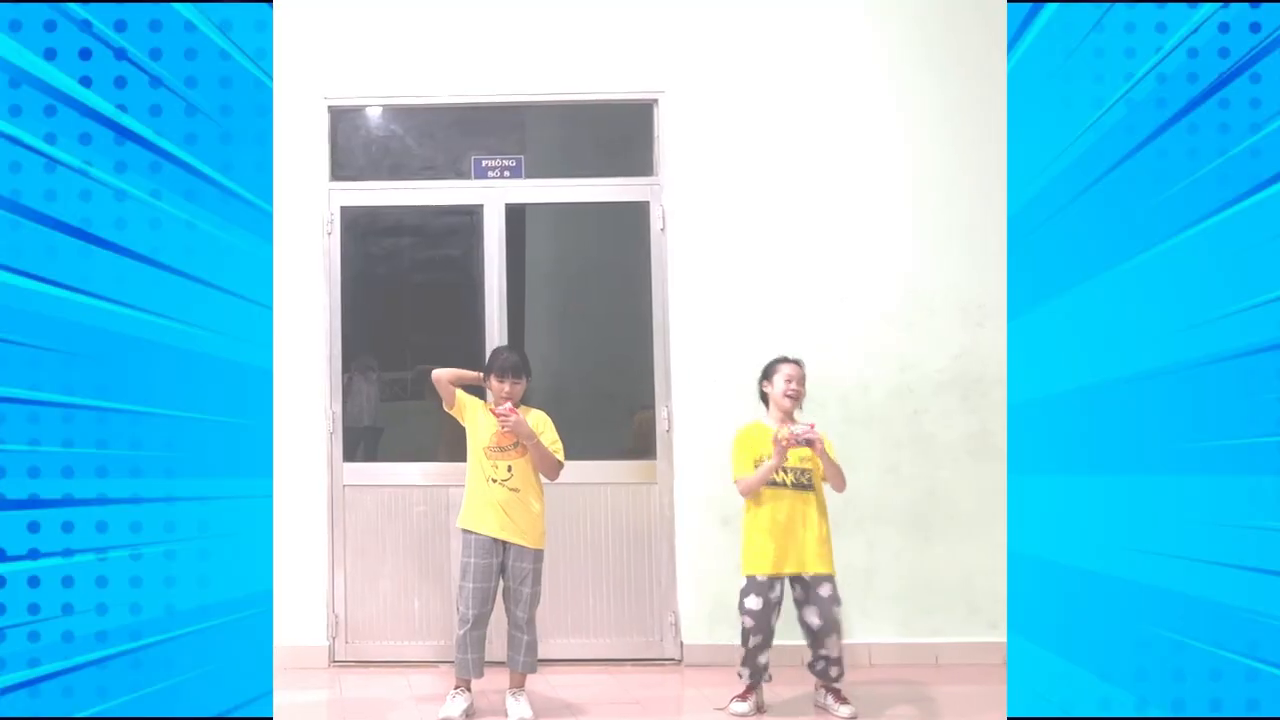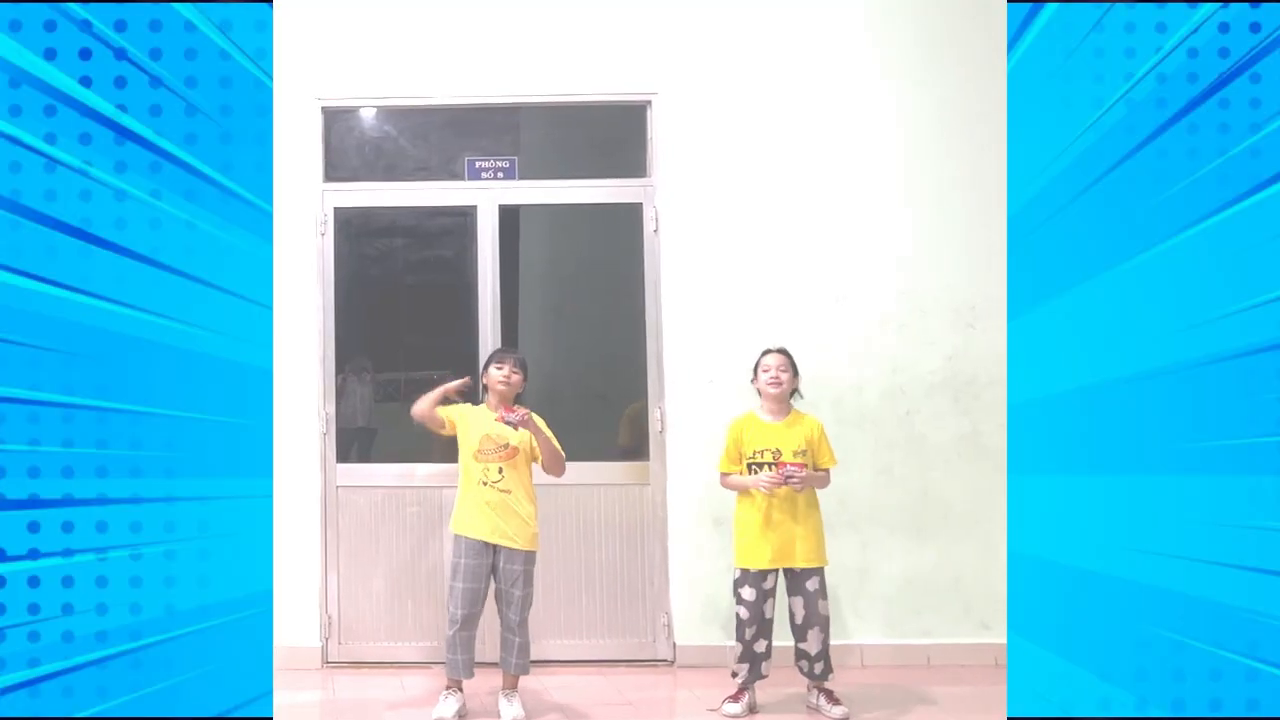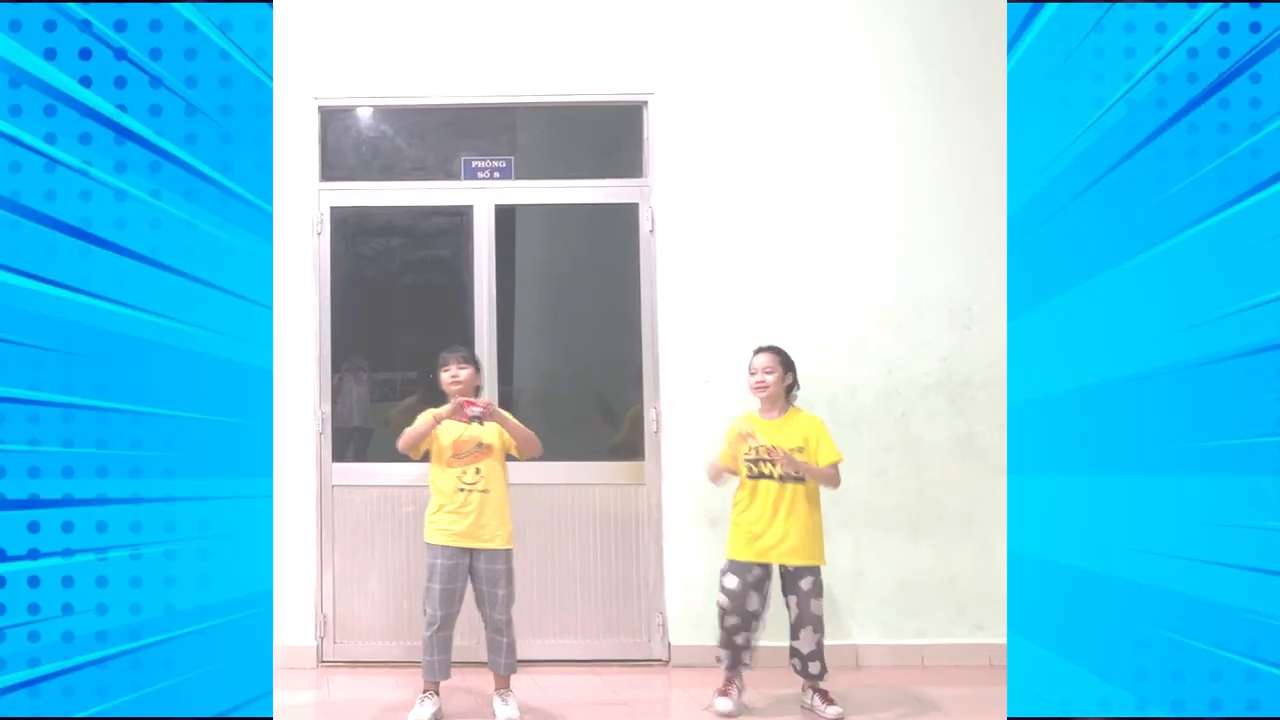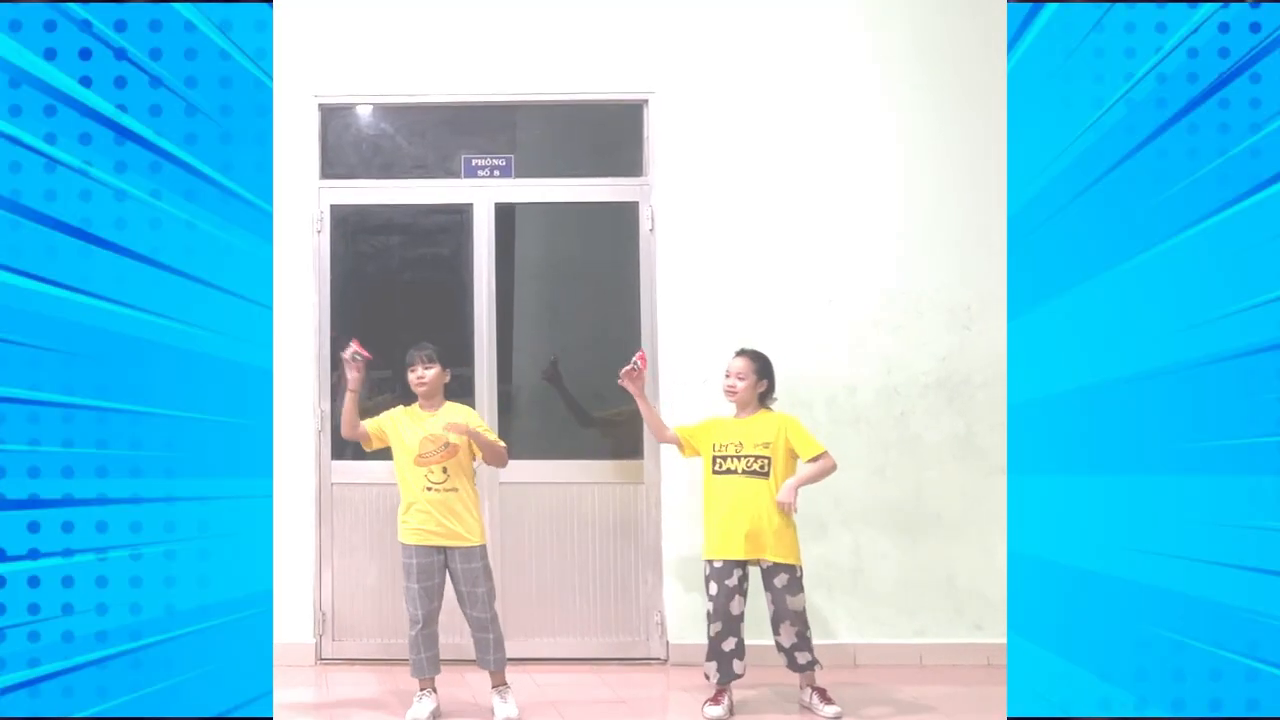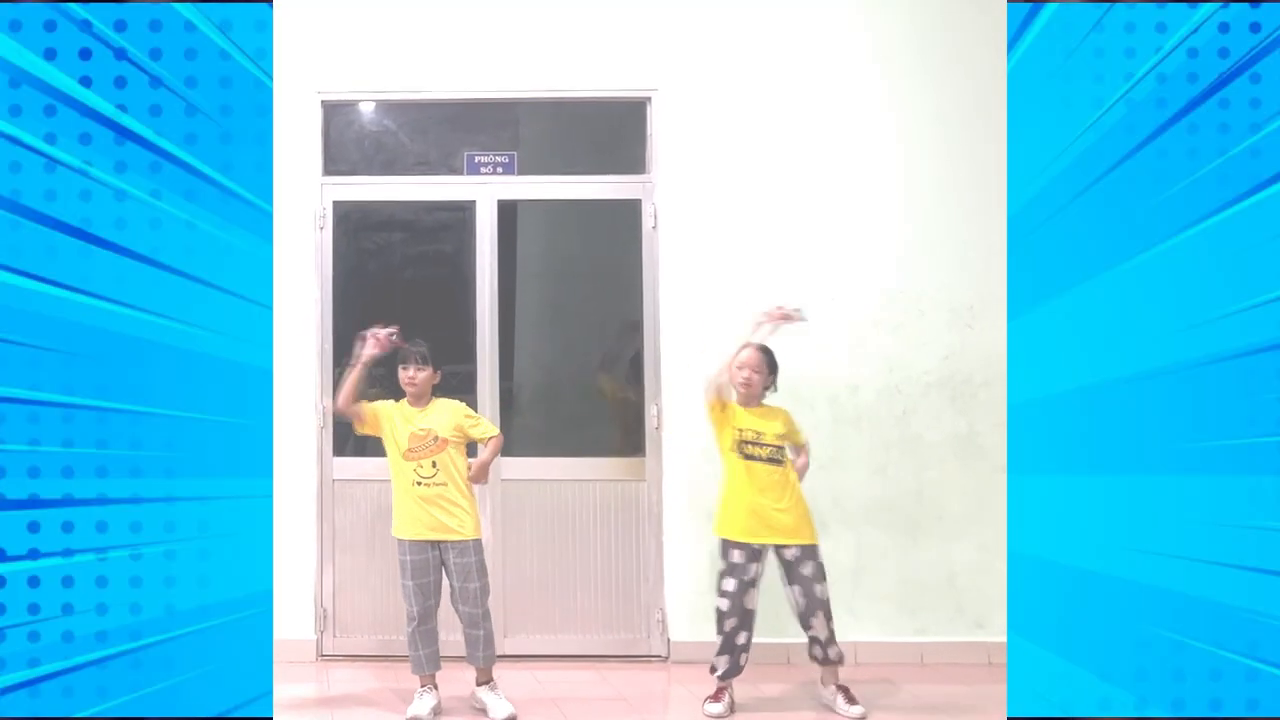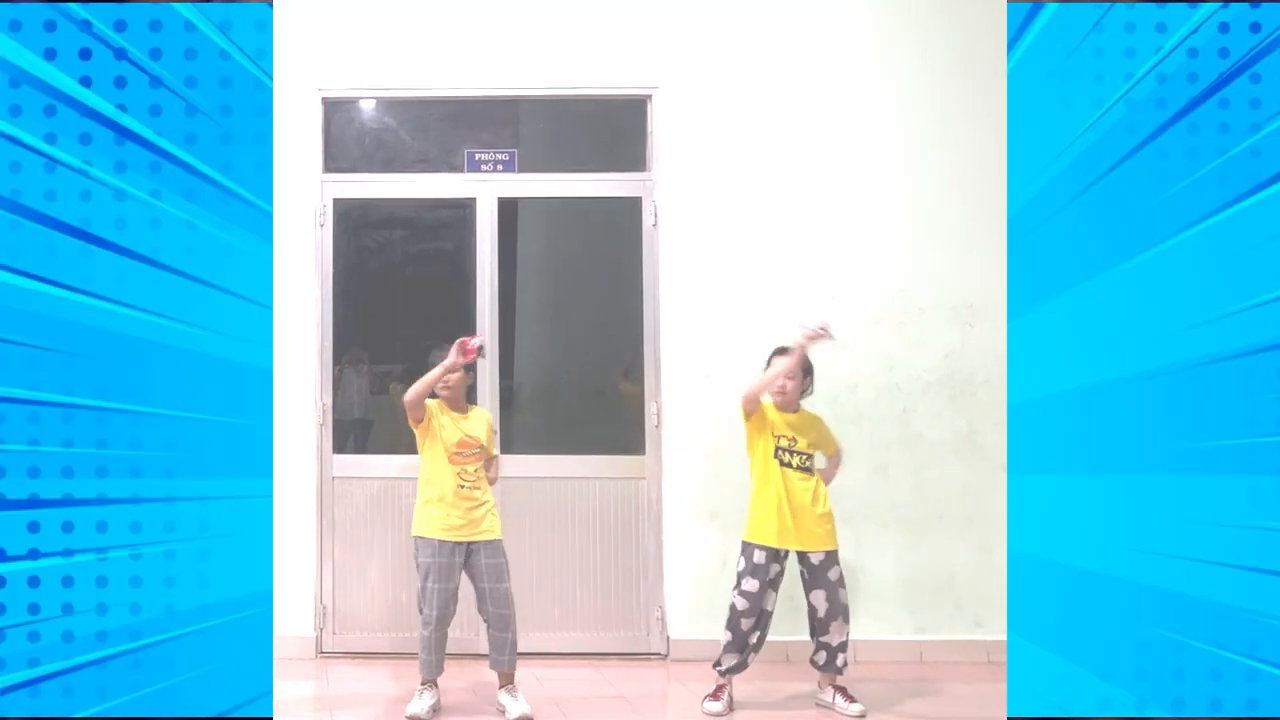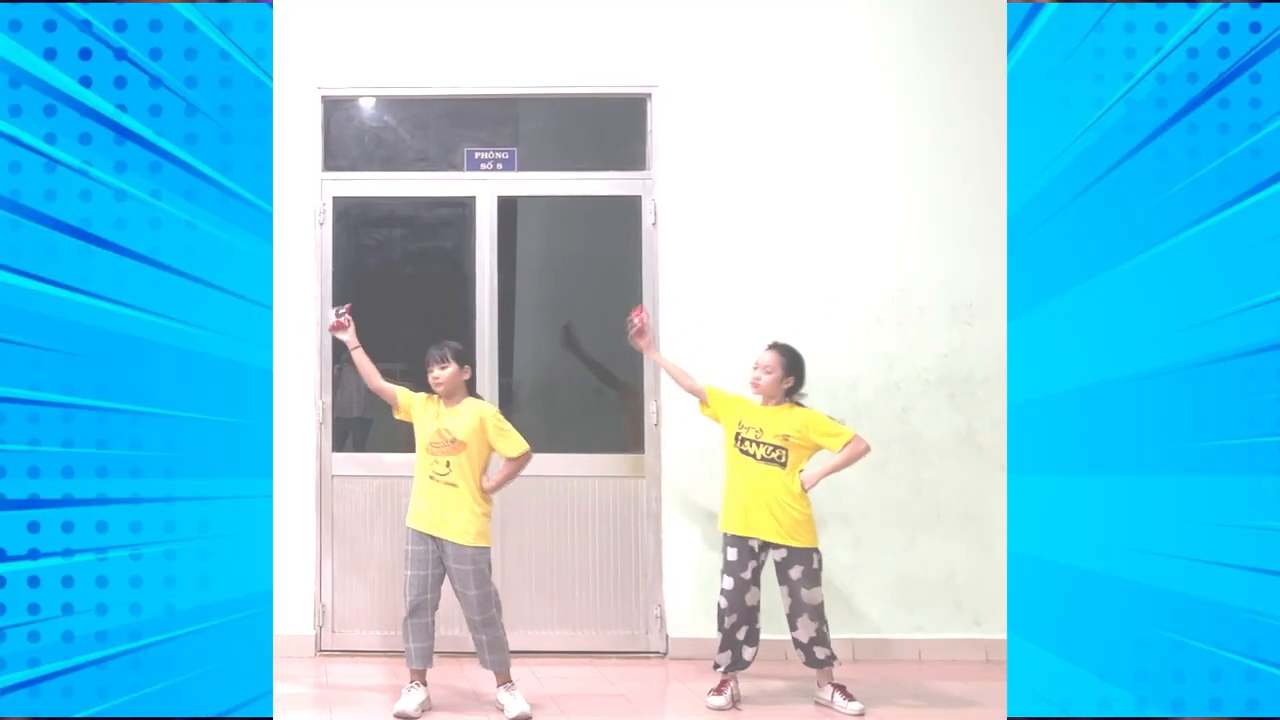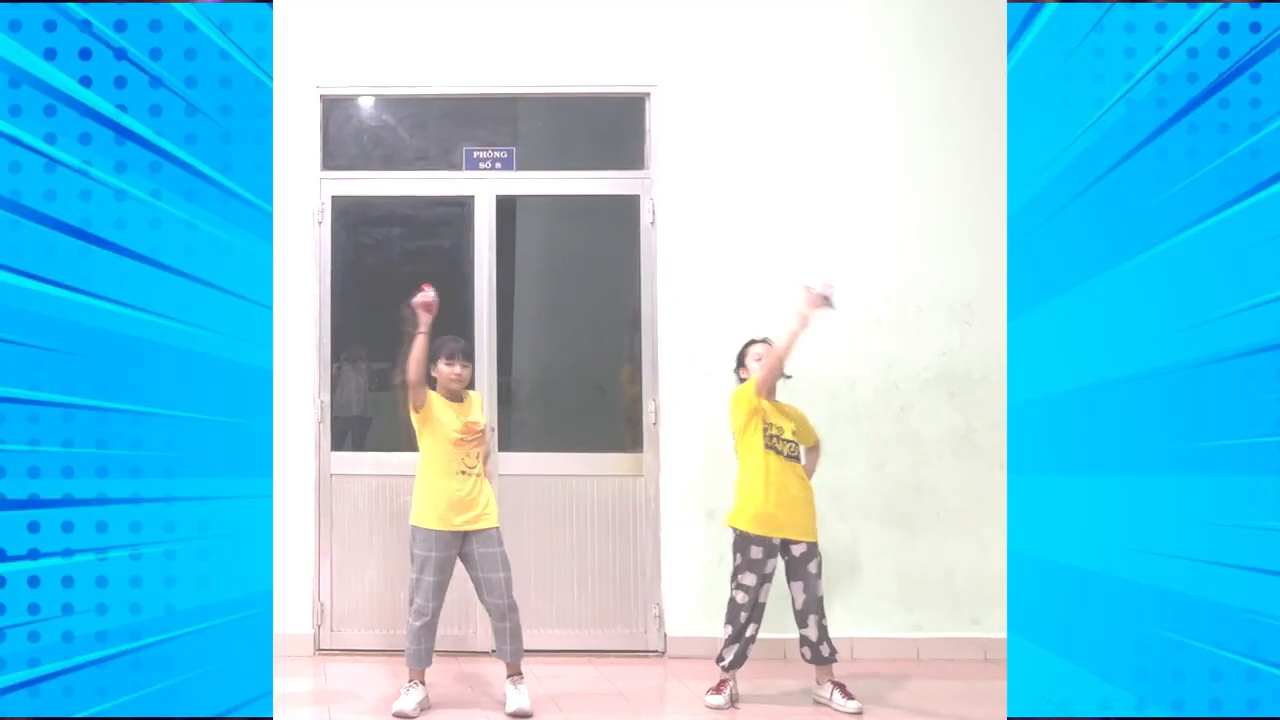
dt=0.5s
person 1, frame 1
left shoulder: (812, 436)
right shoulder: (749, 435)
left elbow: (839, 485)
right elbow: (744, 488)
left wrist: (821, 453)
right wrist: (776, 457)
left hip: (811, 550)
right hip: (764, 550)
left knee: (826, 620)
right knee: (755, 621)
left ankle: (826, 687)
right ankle: (753, 688)
person 1, frame 2
left shoulder: (810, 426)
right shoulder: (741, 426)
left elbow: (825, 478)
right elbow: (725, 478)
left wrist: (808, 479)
right wrist: (754, 481)
left hip: (802, 541)
right hip: (757, 541)
left knee: (812, 615)
right knee: (751, 616)
left ankle: (817, 687)
right ankle: (745, 687)
person 1, frame 3
left shoulder: (809, 425)
right shoulder: (742, 426)
left elbow: (833, 479)
right elbow: (716, 476)
left wrist: (798, 464)
right wrist: (731, 452)
left hip: (799, 539)
right hip: (750, 539)
left knee: (807, 615)
right knee: (734, 607)
left ankle: (811, 688)
right ankle: (732, 679)
person 1, frame 4
left shoulder: (783, 425)
right shoulder: (712, 429)
left elbow: (827, 463)
right elbow: (663, 434)
left wrist: (793, 483)
right wrist: (639, 394)
left hip: (774, 539)
right hip: (725, 542)
left knee: (789, 613)
right knee: (722, 615)
left ankle: (809, 686)
right ankle: (722, 688)
person 1, frame 5
left shoulder: (782, 416)
right shoulder: (722, 411)
left elbow: (801, 449)
right elbow: (716, 384)
left wrist: (800, 466)
right wrist: (757, 334)
left hip: (792, 524)
right hip: (742, 527)
left knee: (813, 601)
right knee: (733, 606)
left ankle: (831, 683)
right ankle: (723, 686)
person 1, frame 6
left shoulder: (815, 423)
right shoulder: (756, 414)
left elbow: (834, 454)
right elbow: (752, 393)
left wrist: (826, 477)
right wrist: (797, 349)
left hip: (816, 532)
right hip: (767, 530)
left knee: (831, 607)
right knee: (747, 606)
left ankle: (828, 686)
right ankle: (723, 684)
person 1, frame 7
left shoulder: (805, 419)
right shoulder: (733, 407)
left elbow: (859, 445)
right elbow: (690, 385)
left wrist: (817, 473)
right wrist: (650, 349)
left hip: (791, 528)
right hip: (742, 526)
left knee: (806, 604)
right knee: (734, 602)
left ankle: (826, 685)
right ankle: (728, 680)
person 1, frame 8
left shoulder: (792, 414)
right shoulder: (743, 400)
left elbow: (813, 445)
right elbow: (763, 374)
left wrist: (807, 471)
right wrist: (803, 319)
left hip: (799, 522)
right hip: (757, 521)
left knee: (810, 602)
right knee: (745, 600)
left ankle: (825, 683)
right ankle: (727, 679)
person 2, frame 1
left shoulder: (538, 419)
right shoulder: (473, 411)
left elbow: (553, 472)
right elbow: (438, 376)
left wrist: (527, 434)
right wrist: (481, 378)
left hip: (526, 531)
right hip: (481, 528)
left knee: (522, 614)
right knee: (472, 611)
right ankle: (462, 690)
person 2, frame 2
left shoulder: (530, 420)
right shoulder: (465, 415)
left elbow: (557, 469)
right elbow: (419, 413)
left wrist: (534, 429)
right wrist: (452, 387)
left hip: (517, 534)
right hip: (472, 530)
left knee: (514, 616)
right knee: (461, 612)
person 2, frame 3
left shoulder: (496, 420)
right shoulder: (433, 418)
left elbow: (534, 450)
right elbow: (404, 445)
left wrist: (500, 418)
right wrist: (442, 415)
left hip: (492, 534)
right hip: (446, 534)
left knee: (499, 615)
right knee: (438, 617)
person 2, frame 4
left shoulder: (465, 415)
right shoulder: (396, 419)
left elbow: (501, 459)
right elbow: (350, 432)
left wrist: (472, 434)
right wrist: (353, 386)
left hip: (465, 533)
right hip: (418, 534)
left knee: (482, 612)
right knee: (421, 616)
left ankle: (500, 688)
person 2, frame 5
left shoulder: (454, 410)
right shoulder: (385, 414)
left elbow: (493, 435)
right elbow: (342, 404)
left wrist: (482, 462)
right wrist: (365, 356)
left hip: (459, 526)
right hip: (413, 529)
left knee: (474, 606)
right knee: (420, 611)
left ankle: (485, 685)
person 2, frame 6
left shoulder: (483, 418)
right shoulder: (428, 414)
right elbow: (410, 398)
left wrist: (492, 473)
right wrist: (448, 361)
left hip: (484, 530)
right hip: (437, 530)
left knee: (500, 610)
right knee: (435, 614)
left ankle: (507, 688)
right ankle: (428, 687)
person 2, frame 7
left shoulder: (481, 413)
right shoulder: (420, 405)
left elbow: (521, 453)
right elbow: (376, 383)
left wrist: (493, 484)
right wrist: (352, 342)
left hip: (465, 528)
right hip: (422, 525)
left knee: (481, 610)
right knee: (417, 605)
left ankle: (505, 686)
right ankle: (417, 686)
person 2, frame 8
left shoulder: (475, 402)
right shoulder: (425, 405)
right elbow: (412, 378)
left wrist: (483, 454)
right wrist: (423, 327)
left hip: (481, 521)
right hip: (434, 522)
left knee: (501, 599)
right knee: (424, 604)
left ankle: (514, 679)
right ankle: (415, 685)
